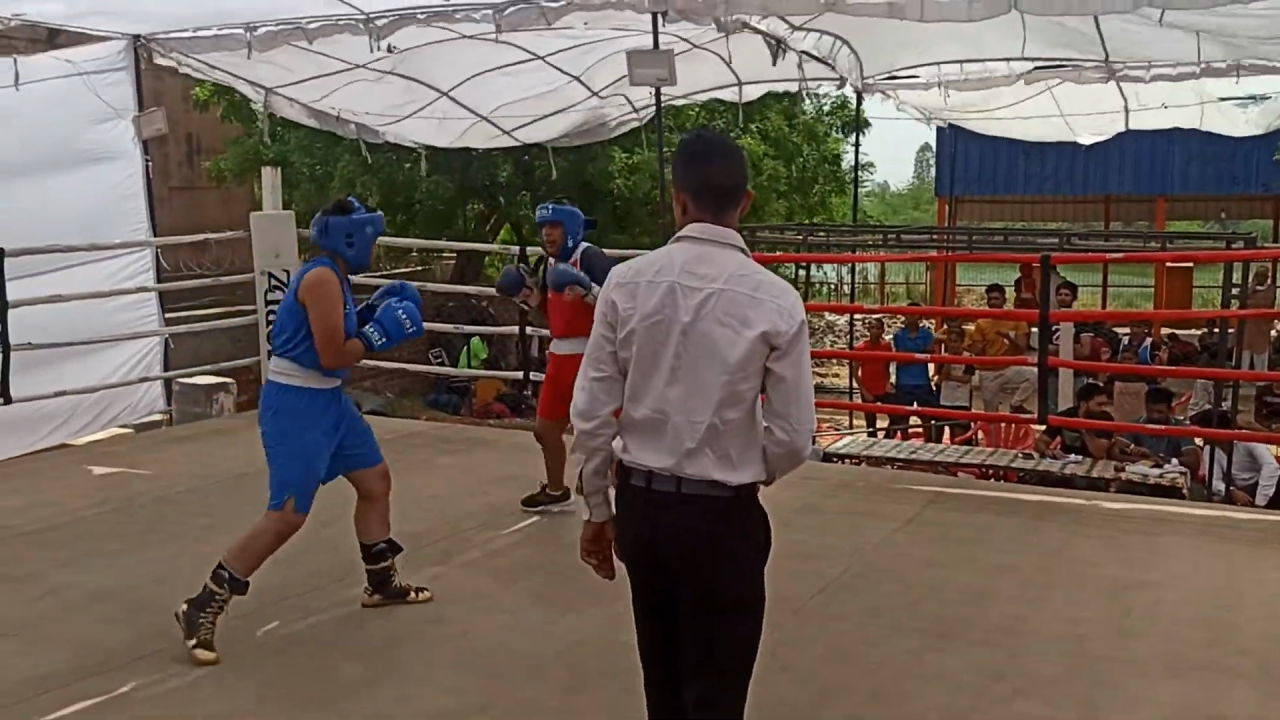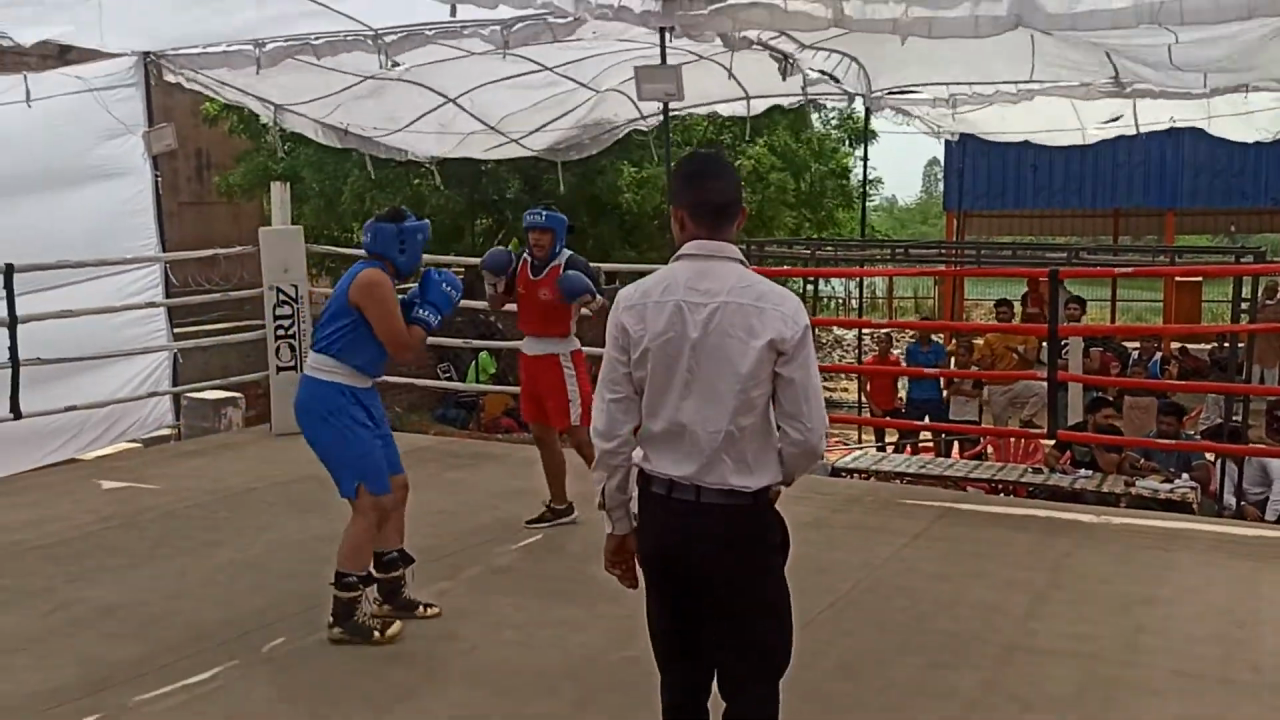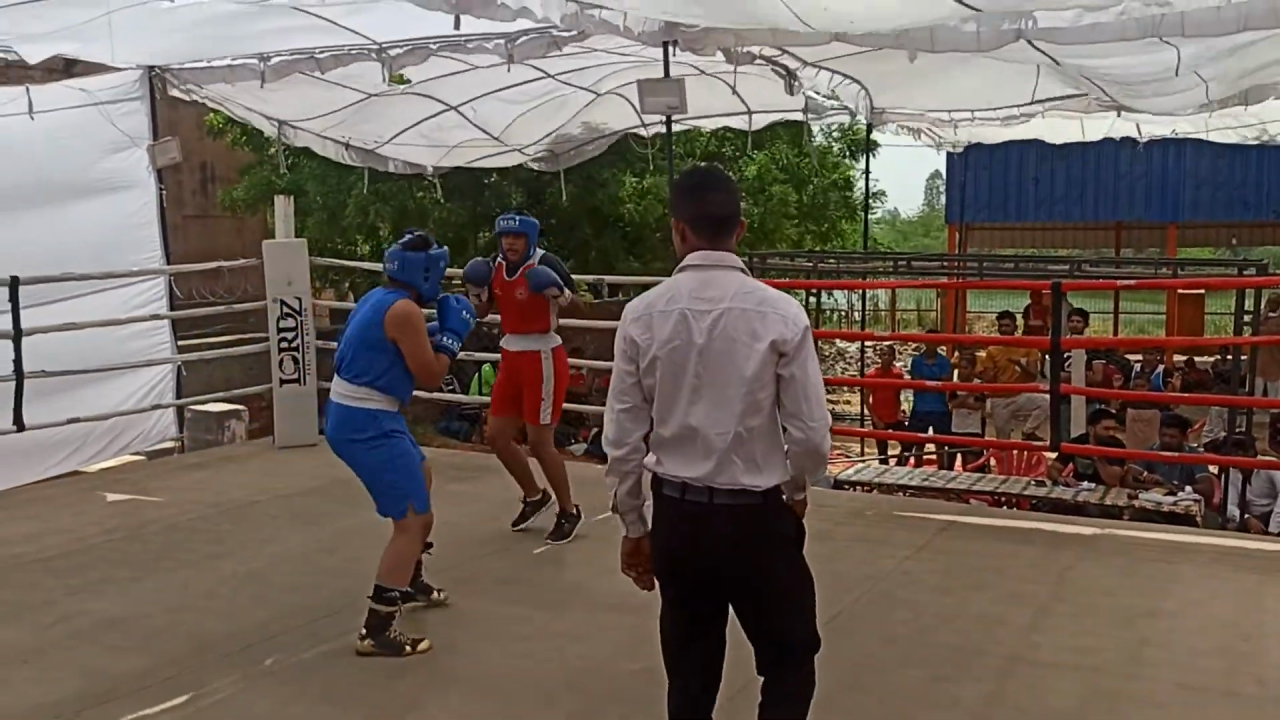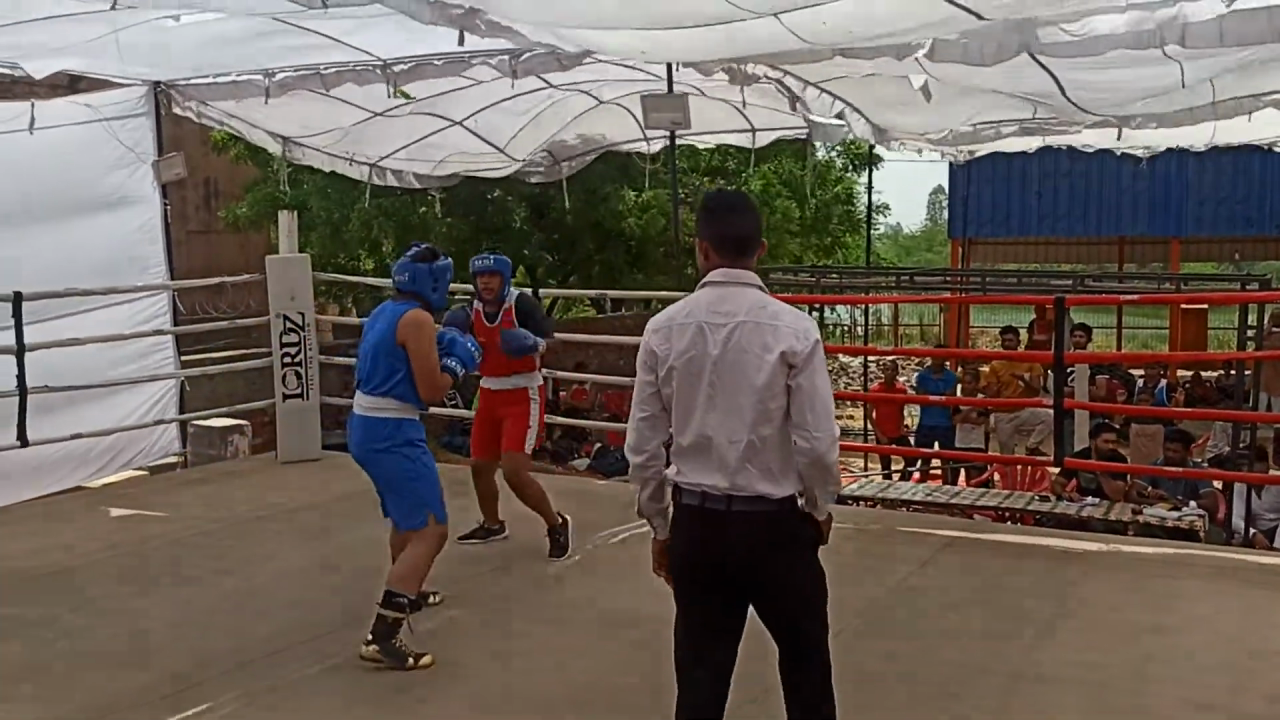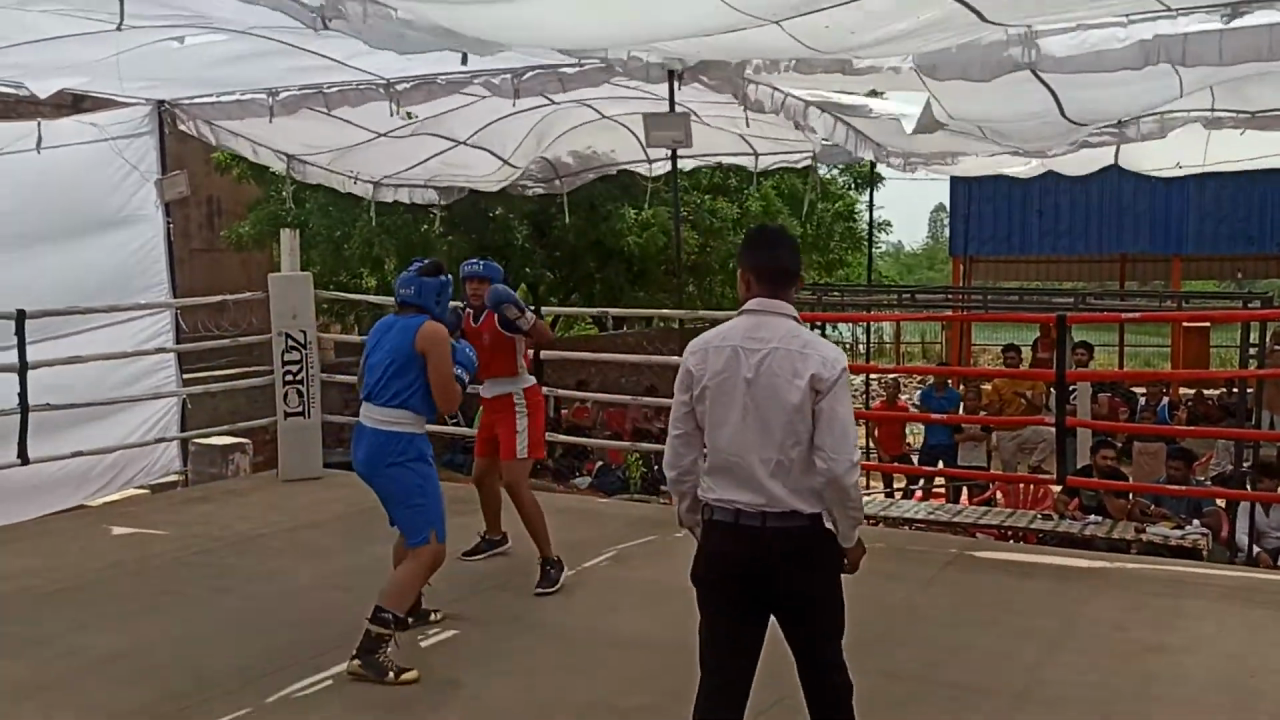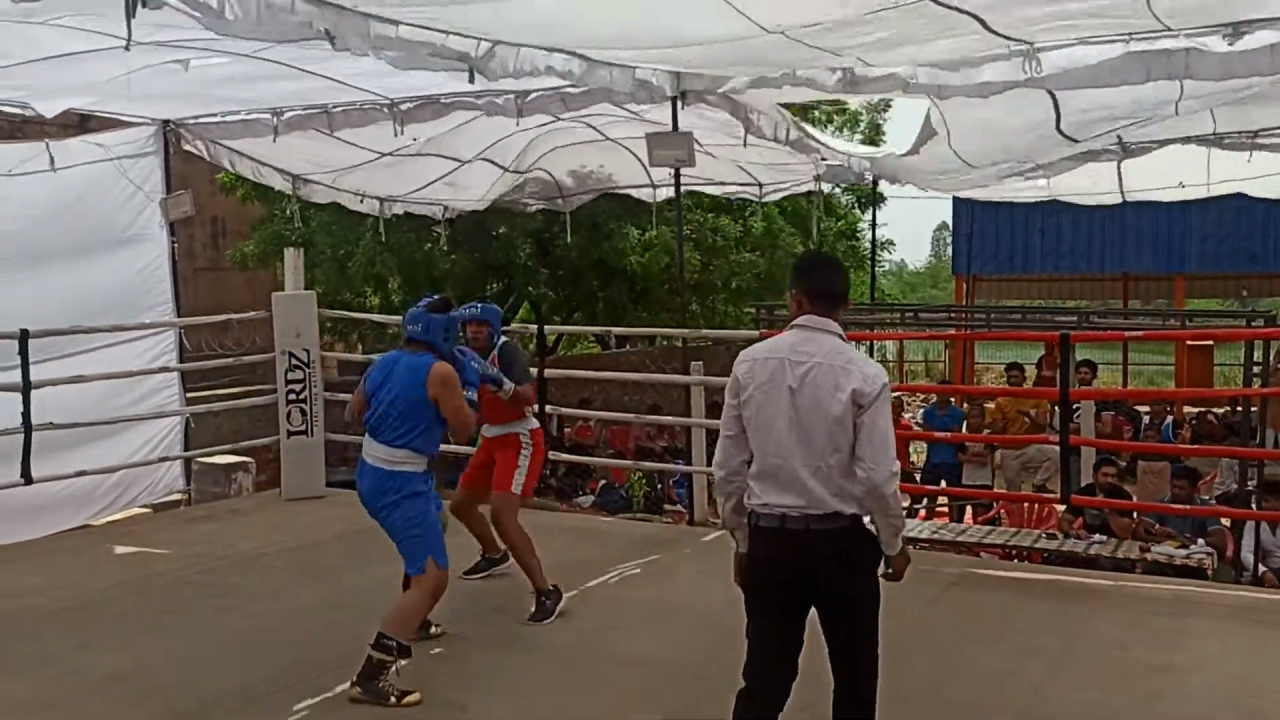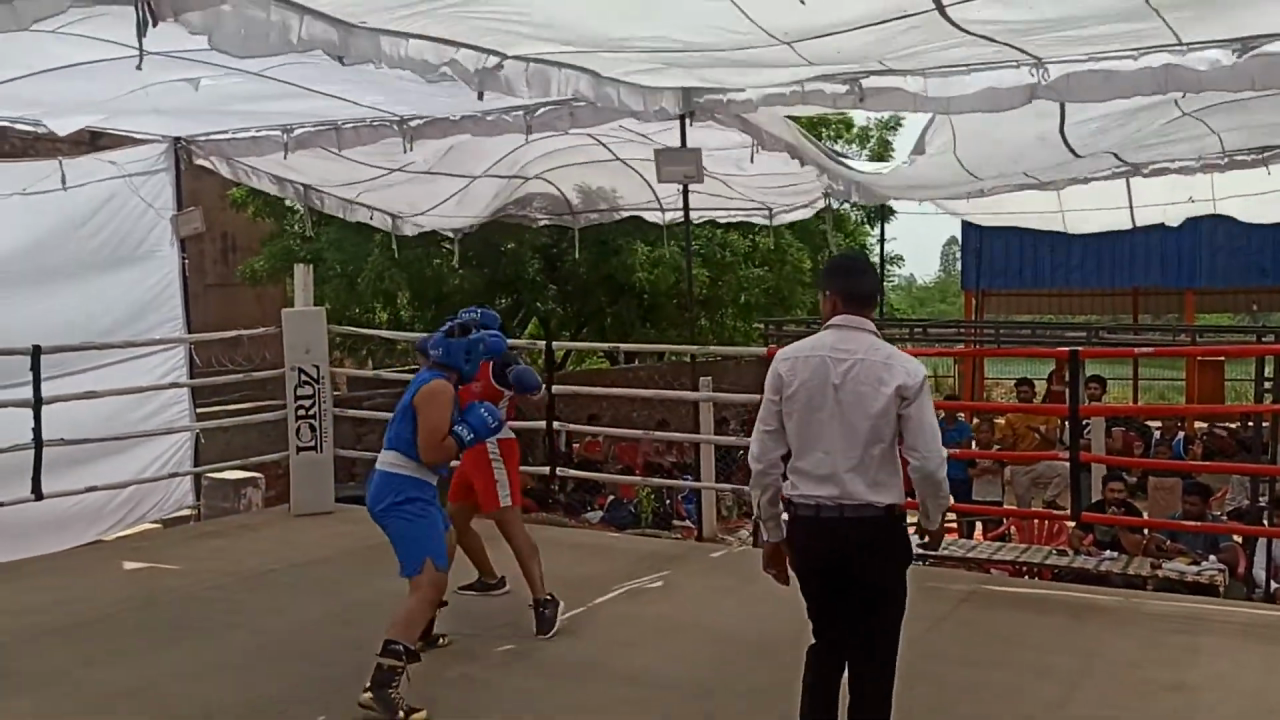
dt=0.2s
person 1, frame 1
left shoulder: (627, 282)
right shoulder: (774, 300)
left elbow: (591, 413)
right elbow: (793, 436)
left wrist: (596, 509)
left hip: (641, 505)
right hip: (722, 516)
person 1, frame 2
left shoulder: (635, 302)
right shoulder: (778, 308)
left elbow: (610, 431)
right elbow: (808, 436)
left wrist: (618, 523)
left hip: (662, 516)
right hip: (743, 521)
person 1, frame 3
left shoulder: (642, 315)
right shoulder: (780, 312)
left elbow: (621, 438)
right elbow: (811, 433)
left wrist: (634, 525)
right wrist: (796, 488)
left hip: (677, 517)
right hip: (756, 518)
right knee: (789, 666)
person 1, frame 4
left shoulder: (664, 329)
right shoulder: (793, 328)
left elbow: (642, 446)
right elbow: (817, 443)
left wrist: (661, 526)
right wrist: (820, 508)
left hip: (695, 525)
right hip: (773, 524)
right knee: (806, 664)
person 1, frame 5
left shoulder: (702, 352)
right shoulder: (822, 358)
left elbow: (680, 463)
right elbow: (837, 466)
left wrist: (701, 533)
right wrist: (849, 536)
left hip: (725, 540)
right hip: (799, 540)
right knee: (824, 672)
person 1, frame 6
left shoulder: (749, 363)
right shoulder: (863, 373)
left elbow: (727, 467)
right elbow: (878, 477)
left wrist: (742, 542)
right wrist: (893, 544)
left hip: (770, 540)
right hip: (840, 541)
left knee: (764, 679)
right knee: (853, 671)
person 1, frame 7
left shoulder: (789, 361)
right shoulder: (903, 369)
left elbow: (764, 458)
right elbow: (928, 463)
left wrist: (771, 531)
right wrist: (932, 520)
left hip: (808, 527)
right hip: (875, 530)
left knee: (828, 644)
right knee: (871, 660)
person 2, frame 1
left shoulder: (335, 278)
right shoulder: (321, 279)
right elbow: (334, 356)
left wrist: (371, 314)
right wrist: (383, 328)
left hip: (328, 398)
right hip: (295, 403)
left knee: (376, 480)
right knee: (288, 516)
left ankle: (383, 583)
right ankle: (201, 608)
person 2, frame 2
left shoulder: (370, 277)
right shoulder: (373, 280)
right elbow: (405, 351)
left wrist: (415, 303)
right wrist: (433, 307)
left hip: (351, 397)
right hip: (331, 401)
left knee: (395, 491)
right knee: (372, 503)
left ankle: (392, 592)
right ankle: (345, 617)
person 2, frame 3
left shoulder: (378, 298)
right shoulder: (404, 310)
right elbow: (430, 377)
left wrist: (429, 332)
right wrist: (452, 332)
left hip: (353, 416)
right hip: (367, 425)
left knee: (419, 478)
right knee: (415, 522)
left ankle: (410, 583)
right ankle: (377, 630)
person 2, frame 4
left shoulder: (384, 312)
right shoulder: (417, 320)
right elbow: (430, 392)
left wrist: (433, 349)
right wrist: (458, 360)
left hip: (366, 428)
right hip: (391, 435)
left knee: (408, 514)
right knee: (431, 532)
left ankle: (406, 592)
right ankle: (383, 637)
person 2, frame 5
left shoulder: (382, 328)
right shoulder: (432, 332)
right elbow: (446, 405)
right wrist: (459, 371)
left hip: (368, 442)
right hip: (401, 448)
left knee: (414, 528)
right knee: (428, 552)
left ankle: (408, 607)
right ankle: (369, 652)
person 2, frame 6
left shoulder: (384, 363)
right shoulder: (440, 373)
left elbow: (353, 416)
right elbow: (463, 429)
right wrist: (465, 388)
left hip: (378, 475)
right hip: (398, 485)
left knee: (430, 537)
right knee: (432, 580)
left ankle: (410, 623)
right ankle: (370, 677)
person 2, frame 7
left shoulder: (428, 374)
right shoulder: (439, 389)
right elbow: (431, 454)
right wrist: (471, 429)
left hip: (393, 484)
right hip: (404, 493)
left knee: (443, 547)
right knee: (427, 585)
left ankle: (418, 633)
right ankle: (382, 687)
person 3, frame 1
left shoulder: (590, 257)
right shoulder: (552, 264)
left wrist: (588, 290)
right wrist: (525, 293)
right hip: (561, 358)
right knee: (544, 431)
right ankle: (555, 491)
person 3, frame 2
left shoulder: (571, 264)
right shoulder: (521, 261)
left elbow: (604, 309)
right elbow: (497, 302)
left wrist: (591, 299)
right wrist: (493, 282)
left hip: (562, 361)
right hip: (530, 358)
left knee: (580, 442)
right knee: (543, 437)
right ankle: (559, 506)
person 3, frame 3
left shoulder: (546, 264)
right shoulder: (496, 266)
left elbow: (578, 307)
right elbow: (484, 309)
left wrist: (560, 294)
right wrist: (476, 291)
left hip: (543, 359)
right hip: (511, 358)
left knee: (539, 442)
right knee: (498, 436)
left ankle: (568, 513)
right ankle: (533, 495)
person 3, frame 4
left shoulder: (522, 303)
right shoulder: (473, 310)
left elbow: (550, 342)
left wrist: (535, 346)
left hip: (523, 395)
right hip: (489, 395)
left knee: (515, 473)
right knee: (480, 466)
left ankle: (557, 523)
right ankle: (492, 524)
person 3, frame 5
left shoulder: (507, 308)
right shoulder: (468, 314)
left elbow: (546, 339)
left wrist: (521, 315)
left hip: (520, 402)
right hip: (491, 402)
left knee: (515, 483)
right knee: (483, 475)
left ankle: (551, 562)
right ankle: (495, 537)
person 3, frame 6
left shoulder: (507, 352)
right shoulder: (472, 357)
left elbow: (525, 398)
left wrist: (503, 387)
left hip: (521, 442)
right hip: (493, 441)
left knee: (502, 516)
right knee: (460, 505)
left ankle: (546, 592)
right ankle: (494, 555)
person 3, frame 7
left shoulder: (502, 363)
left elbow: (536, 396)
right elbow: (456, 403)
left wrist: (536, 389)
left hip: (494, 449)
right hip: (472, 450)
left knee: (510, 526)
right knee: (455, 519)
left ankle: (544, 602)
right ankle: (488, 579)
